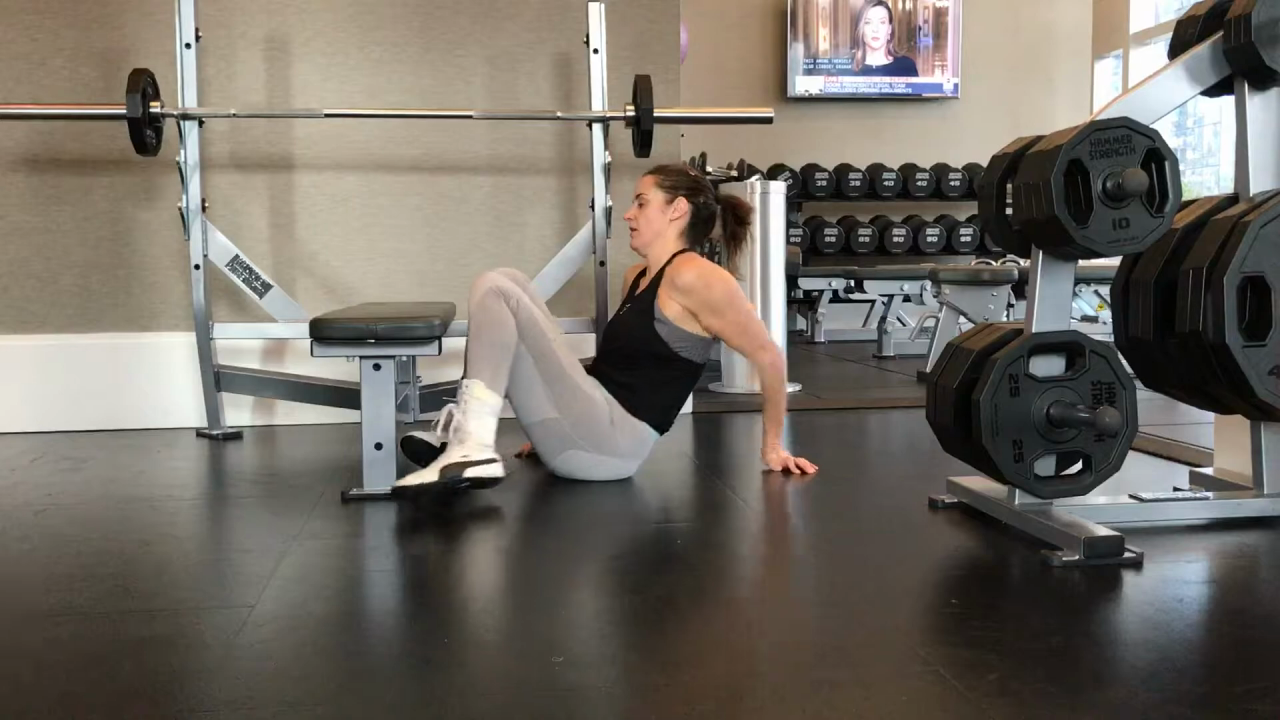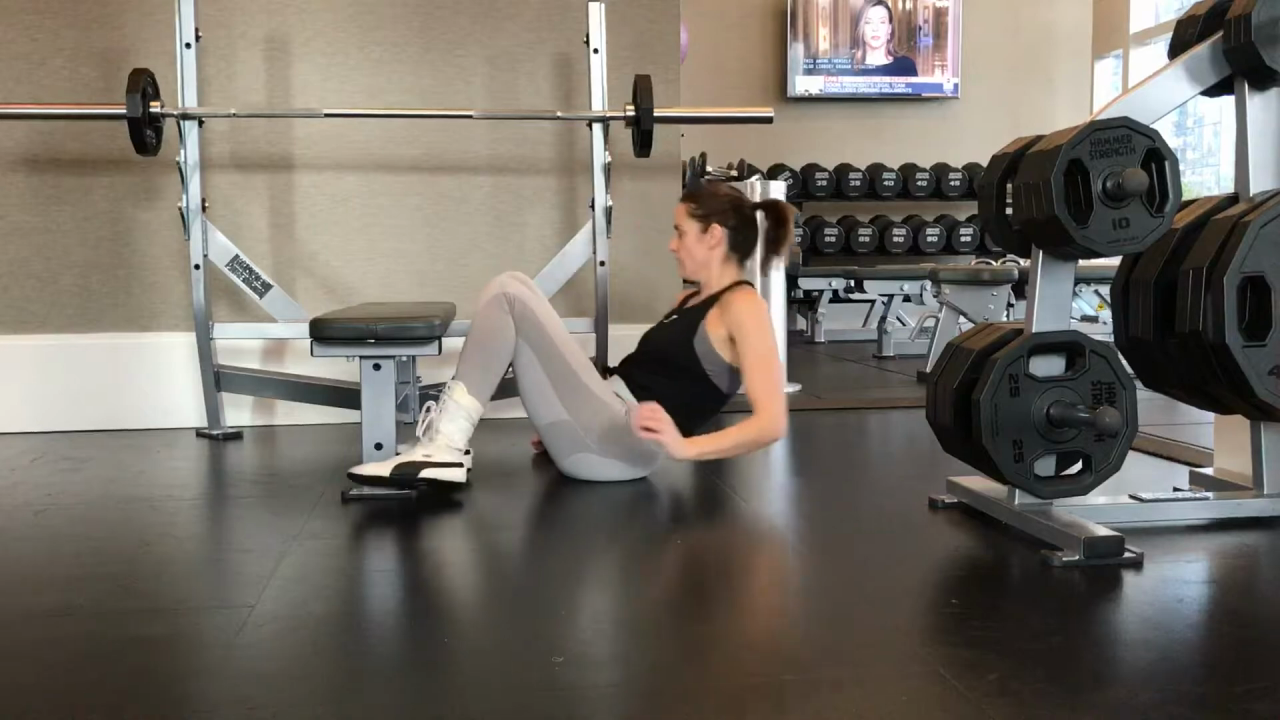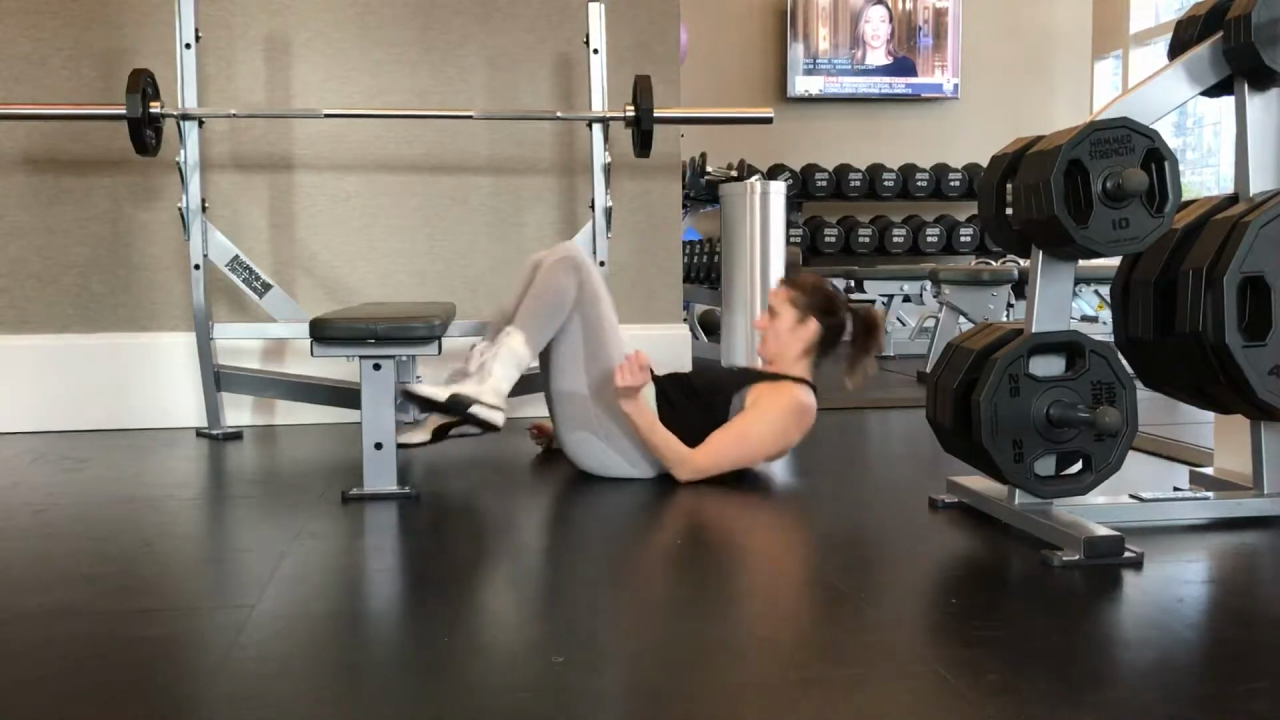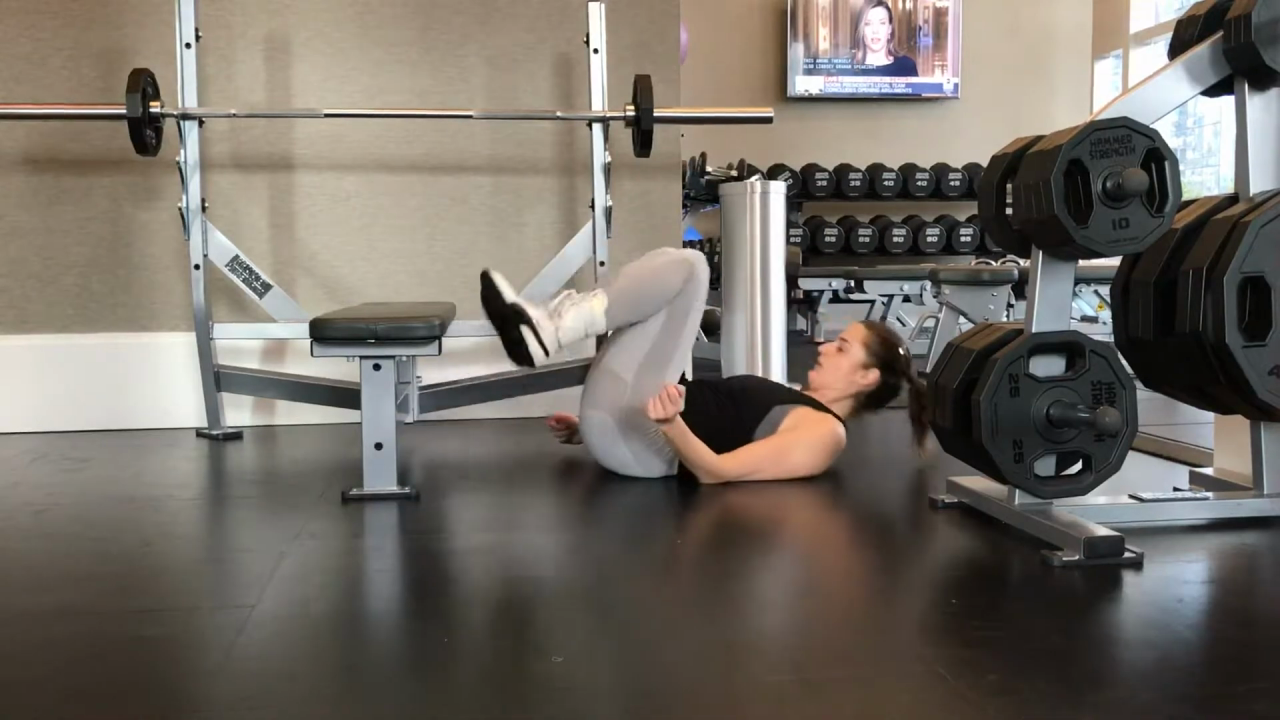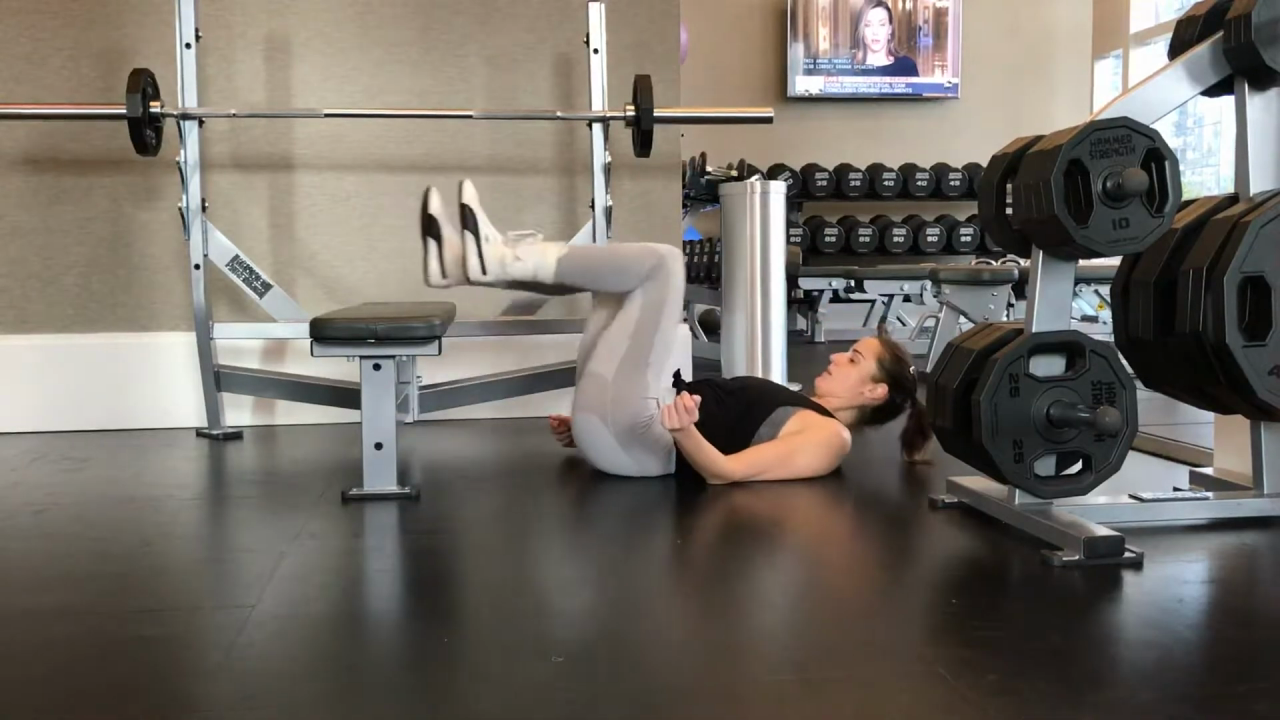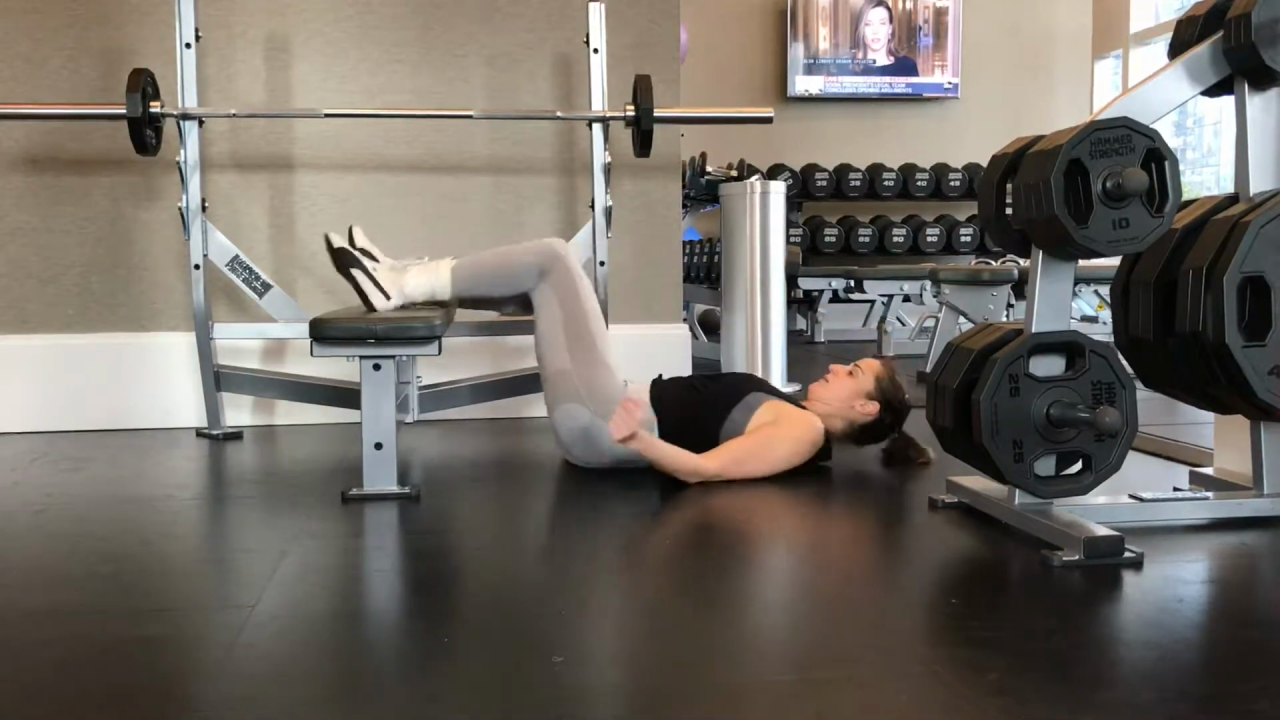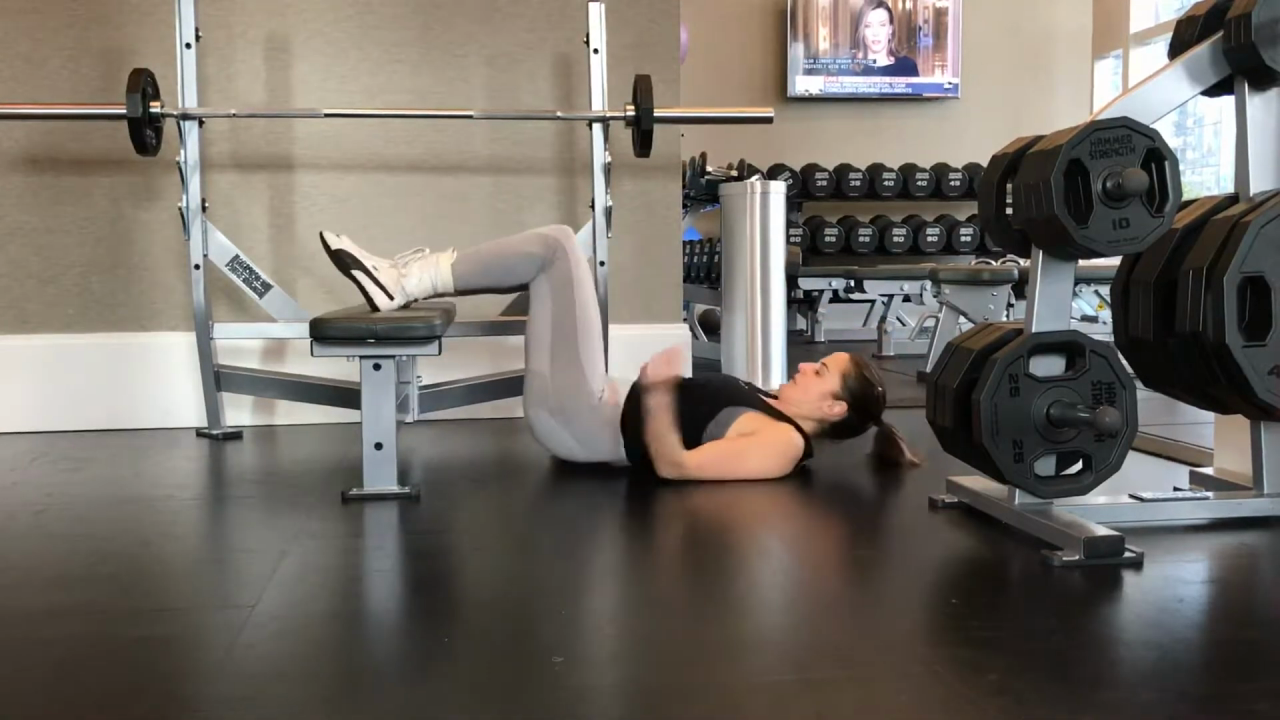
dt=0.3s
person 1, frame 1
left shoulder: (695, 278)
right shoulder: (638, 278)
left elbow: (767, 356)
left wrist: (772, 447)
right wrist: (555, 425)
left hip: (605, 446)
right hip: (589, 431)
left knee: (493, 291)
right knee: (506, 284)
left ankle: (475, 452)
right ankle: (466, 433)
person 1, frame 2
left shoulder: (744, 310)
right shoulder: (698, 300)
left elbow: (772, 424)
left wrist: (683, 446)
right wrist: (566, 421)
left hip: (614, 446)
right hip: (607, 418)
left knee: (507, 296)
right knee: (512, 294)
left ankle: (444, 448)
right ankle: (443, 440)
person 1, frame 3
left shoulder: (793, 403)
right shoulder: (769, 380)
left elbow: (688, 466)
left wrist: (632, 406)
left hip: (622, 444)
right hip: (615, 425)
left knee: (569, 262)
right knee: (554, 264)
left ankle: (484, 391)
right ankle: (474, 387)
person 1, frame 4
left shoulder: (823, 434)
right shoulder: (799, 407)
left elbow: (716, 470)
left wrist: (673, 428)
left hip: (633, 434)
right hip: (618, 421)
left knee: (686, 266)
right knee: (679, 270)
left ankle: (544, 332)
right ankle: (545, 325)
person 1, frame 5
left shoulder: (828, 437)
right shoulder: (796, 411)
left elbow: (724, 471)
left wrist: (684, 430)
right wrist: (585, 424)
left hip: (623, 438)
right hip: (617, 426)
left knee: (662, 263)
right knee: (627, 271)
left ankle: (499, 259)
right ankle: (465, 260)
person 1, frame 6
left shoulder: (801, 435)
right shoulder: (792, 416)
left elbow: (704, 468)
left wrist: (635, 439)
left hip: (598, 416)
right hip: (620, 410)
left knee: (553, 255)
right knee: (547, 282)
left ankle: (398, 285)
right ankle: (400, 281)
person 1, frame 7
left shoulder: (782, 444)
right shoulder: (776, 414)
left elbow: (674, 465)
left wrist: (657, 394)
left hip: (578, 421)
right hip: (603, 406)
left knee: (557, 245)
right knee: (549, 266)
left ankle: (403, 285)
right ankle: (401, 278)
